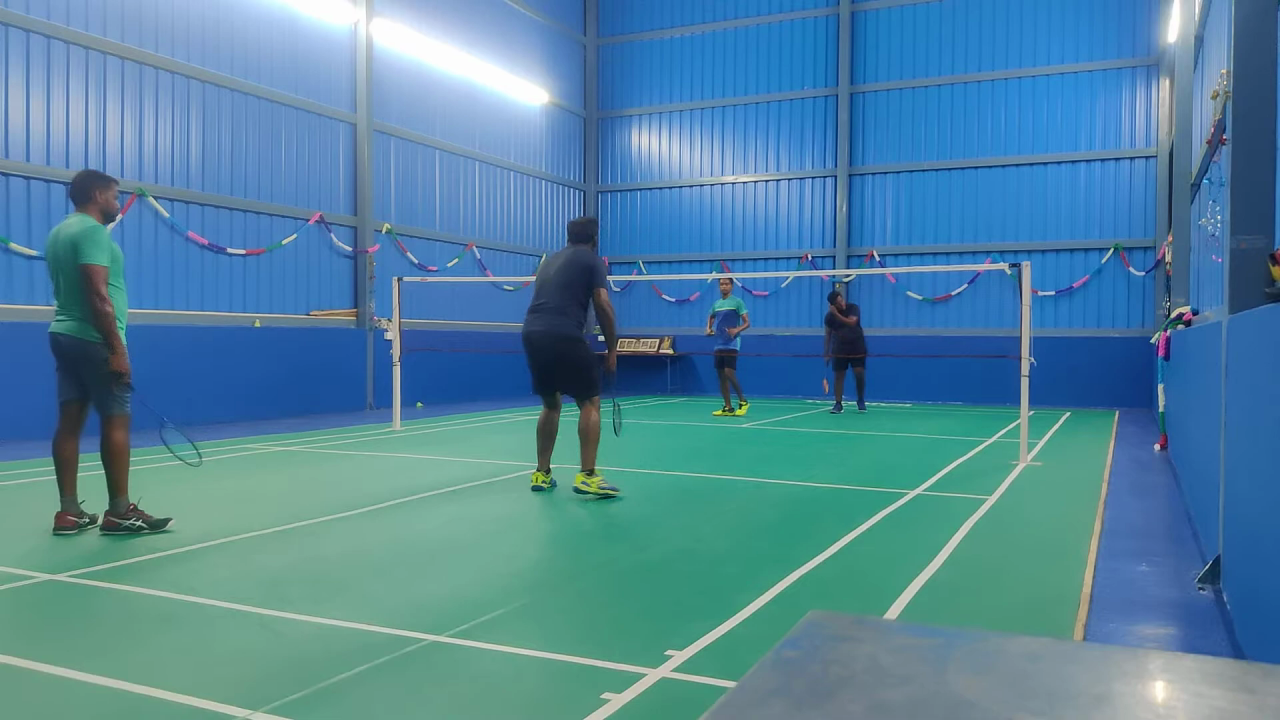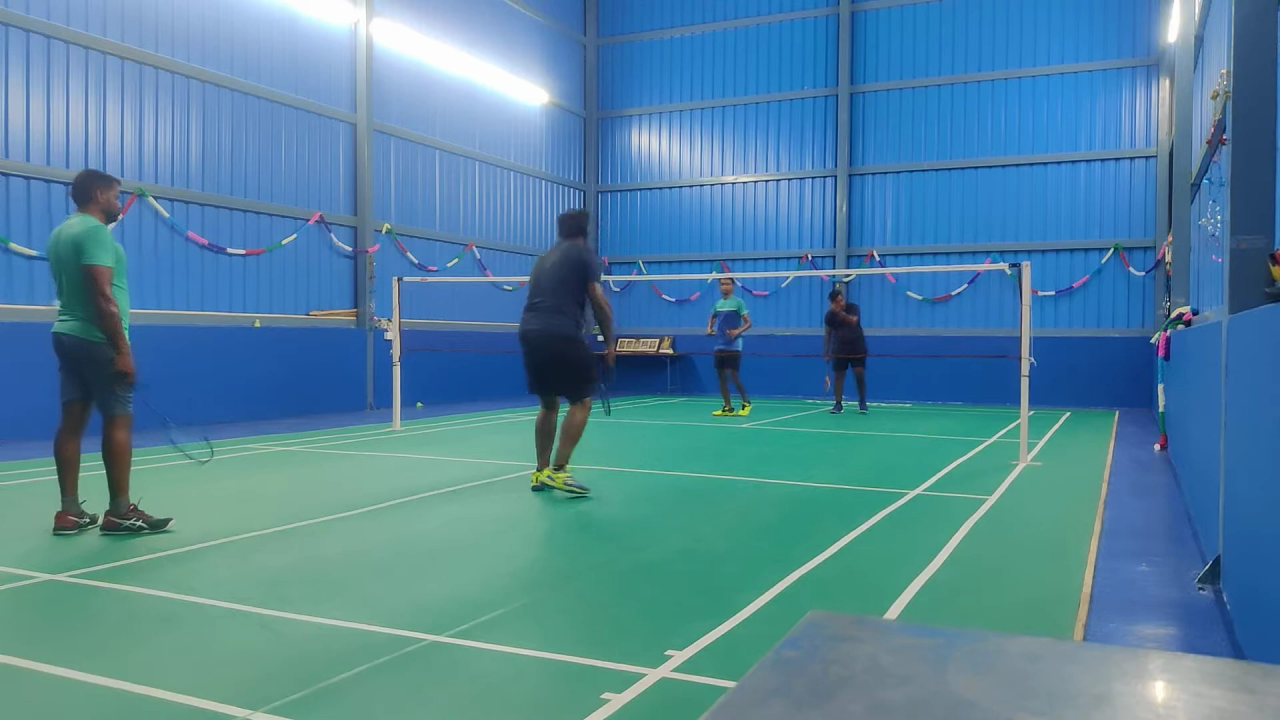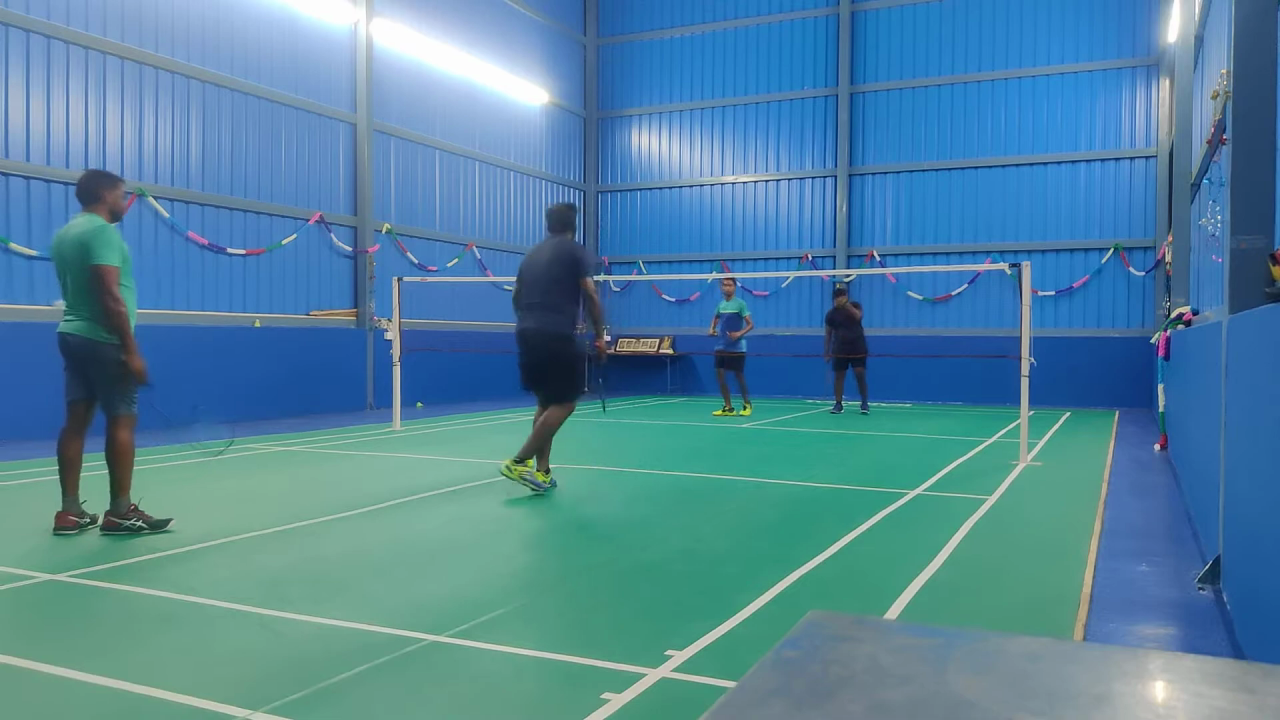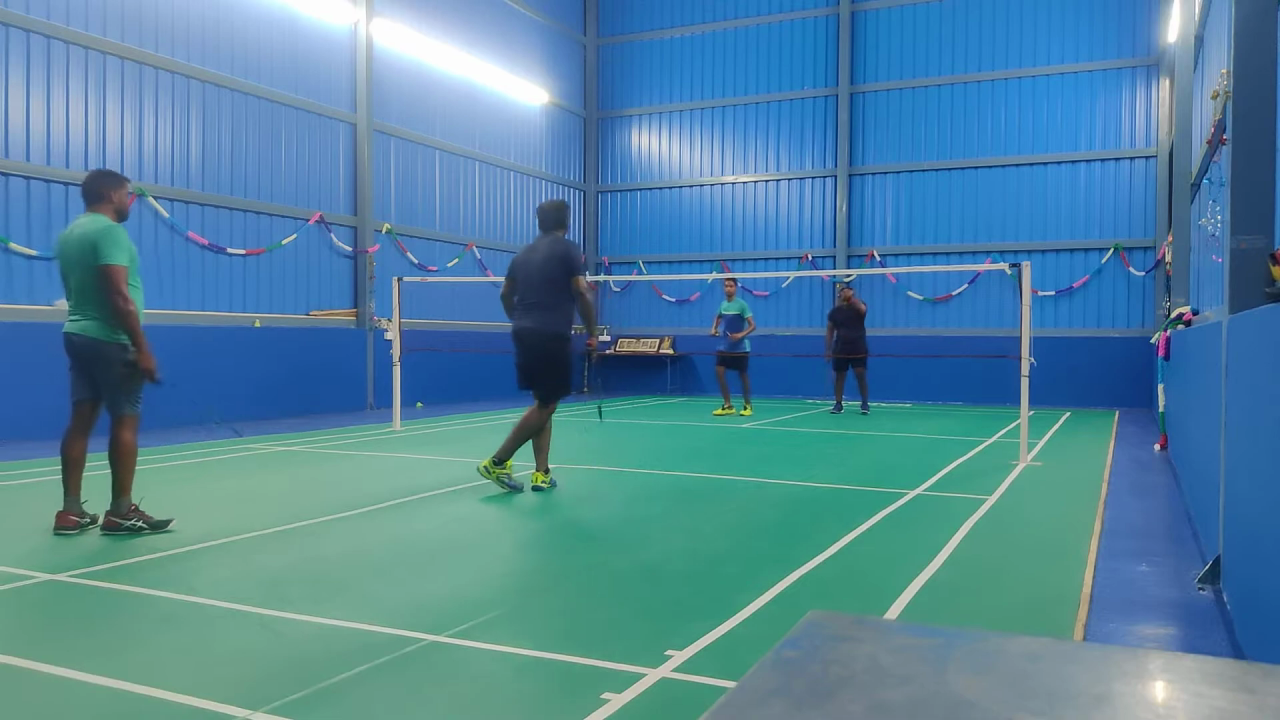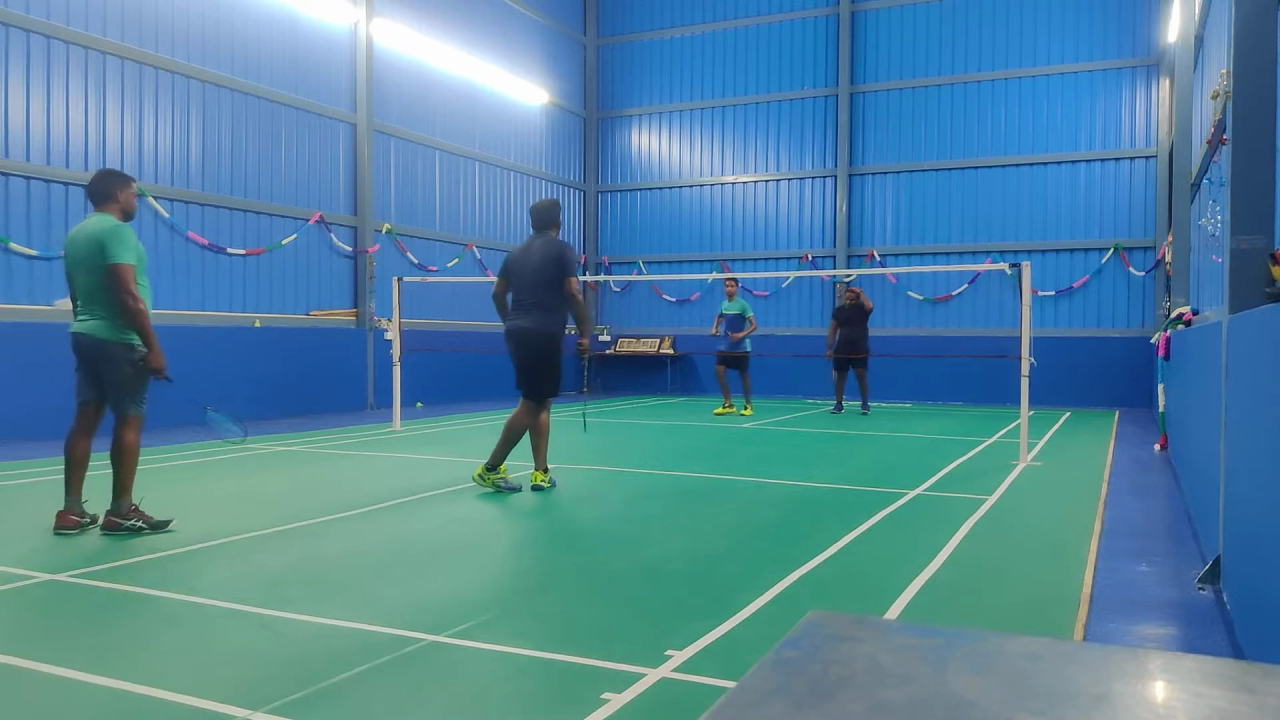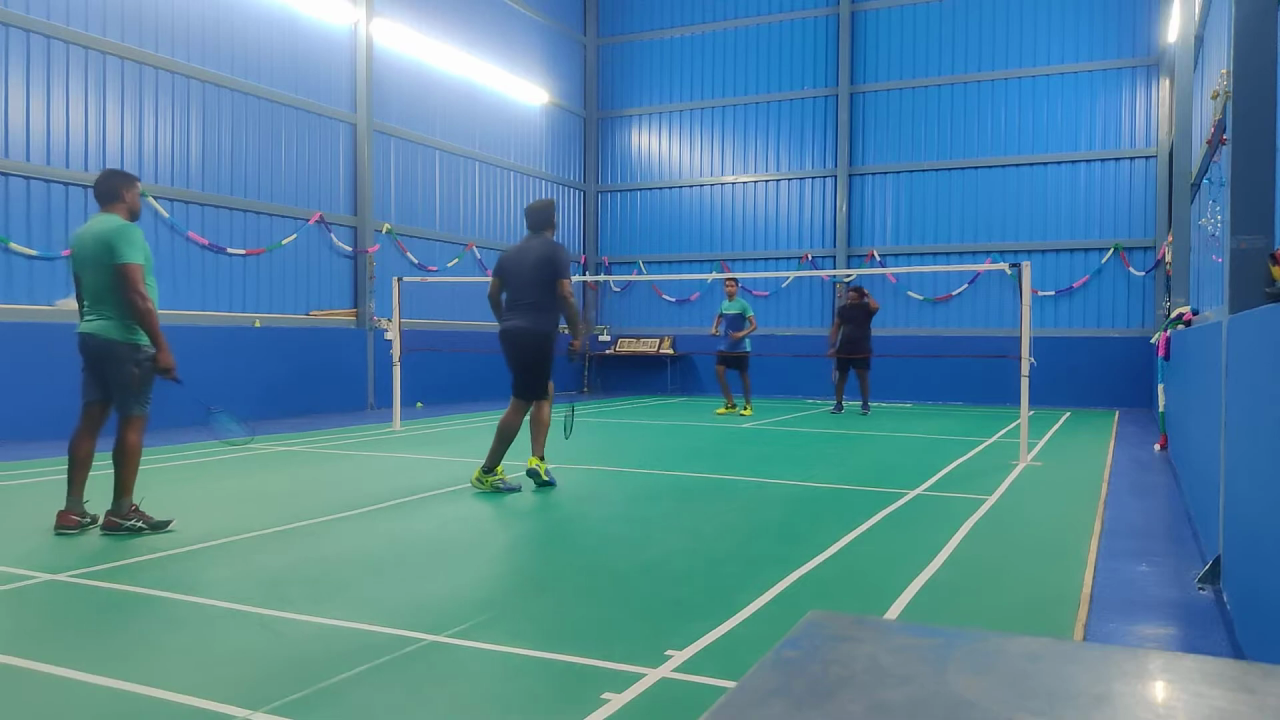
dt=0.1s
person 1, frame 1
left shoulder: (59, 232)
right shoulder: (91, 232)
right elbow: (97, 296)
right wrist: (117, 349)
left hip: (65, 336)
right hip: (93, 341)
left knee: (70, 422)
right knee: (116, 422)
left ankle: (69, 511)
right ankle: (120, 512)
person 1, frame 2
left shoulder: (61, 232)
right shoulder: (94, 231)
right elbow: (102, 296)
right wrist: (122, 349)
left hip: (68, 336)
right hip: (97, 342)
left knee: (72, 422)
right knee: (118, 422)
left ankle: (69, 511)
right ankle: (120, 511)
person 1, frame 3
left shoulder: (65, 234)
right shoulder: (102, 232)
right elbow: (110, 296)
right wrist: (131, 349)
left hip: (73, 335)
right hip: (103, 341)
left knee: (76, 421)
right knee: (122, 422)
left ankle: (70, 511)
right ankle: (120, 512)
person 1, frame 4
left shoulder: (70, 233)
right shoulder: (109, 231)
right elbow: (119, 296)
right wrist: (143, 348)
left hip: (79, 335)
right hip: (110, 342)
left knee: (81, 421)
right knee: (126, 422)
left ankle: (71, 511)
right ankle: (121, 512)
person 1, frame 5
left shoulder: (76, 234)
right shoulder: (117, 231)
right elbow: (128, 295)
right wrist: (153, 347)
left hip: (86, 336)
right hip: (118, 341)
left knee: (85, 420)
right knee: (129, 422)
left ankle: (72, 511)
right ankle: (121, 512)
person 1, frame 6
left shoulder: (82, 233)
right shoulder: (124, 231)
right elbow: (137, 295)
right wrist: (161, 346)
left hip: (93, 336)
right hip: (125, 341)
left knee: (90, 420)
right knee: (133, 422)
left ankle: (73, 510)
right ankle: (121, 512)
person 2, frame 1
left shoulder: (550, 261)
right shoulder: (591, 260)
right elbow: (603, 306)
right wrist: (612, 350)
left hip: (532, 334)
right hip: (563, 336)
left knee: (551, 405)
right knee: (590, 402)
left ankle: (542, 473)
right ankle: (588, 476)
person 2, frame 2
left shoulder: (544, 258)
right shoulder: (585, 255)
right elbow: (599, 301)
right wrist: (610, 343)
left hip: (530, 332)
right hip: (561, 335)
left knee: (549, 404)
right knee: (581, 402)
left ankle: (543, 472)
right ankle: (558, 470)
person 2, frame 3
left shoulder: (532, 255)
right shoulder: (575, 251)
left elbow: (518, 298)
right elbow: (590, 295)
right wrist: (599, 335)
left hip: (527, 333)
right hip: (556, 335)
left knee: (547, 403)
right knee: (565, 404)
left ankle: (541, 472)
right ankle: (520, 461)
person 2, frame 4
left shoulder: (524, 254)
right shoulder: (568, 249)
left elbow: (506, 295)
right elbow: (582, 294)
right wrist: (592, 333)
left hip: (523, 332)
right hip: (551, 335)
left knee: (542, 402)
right knee: (546, 405)
left ankle: (541, 473)
right ankle: (498, 462)
person 2, frame 5
left shoulder: (515, 254)
right shoulder: (562, 249)
left elbow: (497, 295)
right elbow: (573, 294)
right wrist: (584, 333)
left hip: (517, 332)
right hip: (544, 335)
left knee: (542, 401)
right knee: (531, 404)
left ankle: (541, 471)
right ankle: (491, 469)
person 2, frame 6
left shoulder: (510, 254)
right shoulder: (555, 251)
left elbow: (493, 294)
right elbow: (565, 296)
right wrist: (576, 335)
left hip: (511, 332)
right hip: (537, 335)
left knee: (545, 393)
right knee: (521, 403)
left ankle: (538, 461)
right ankle: (488, 472)
